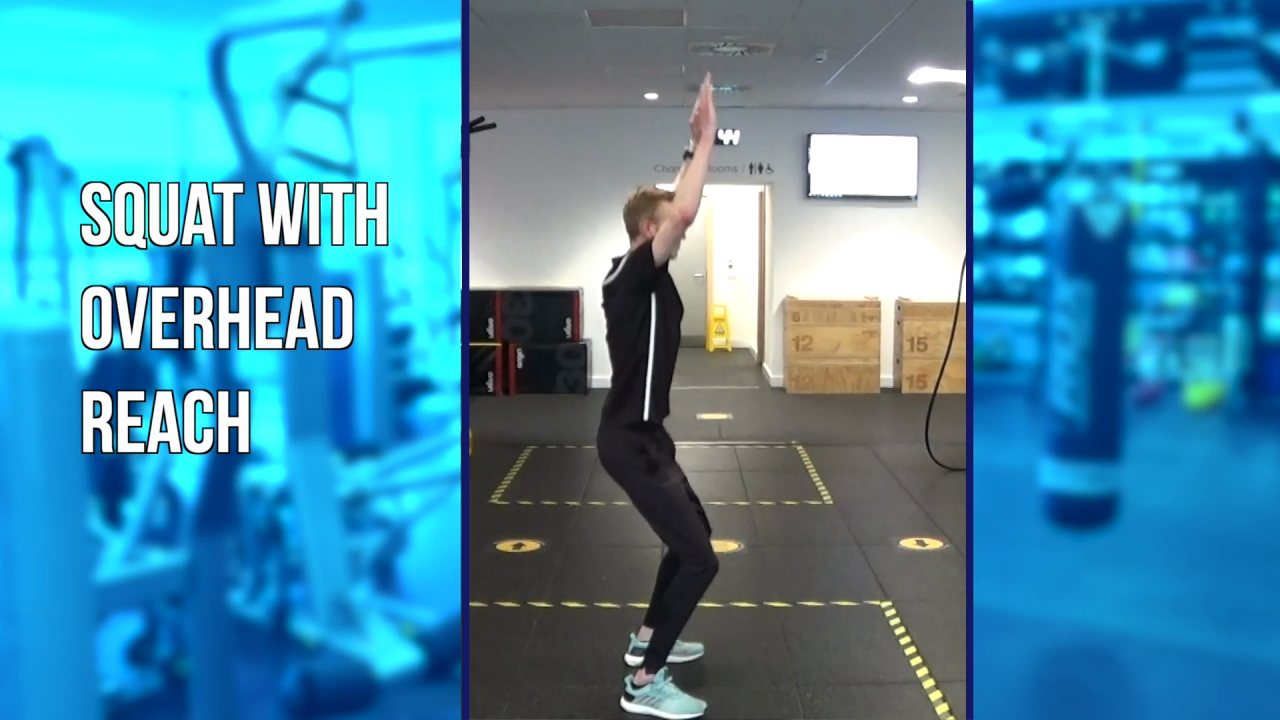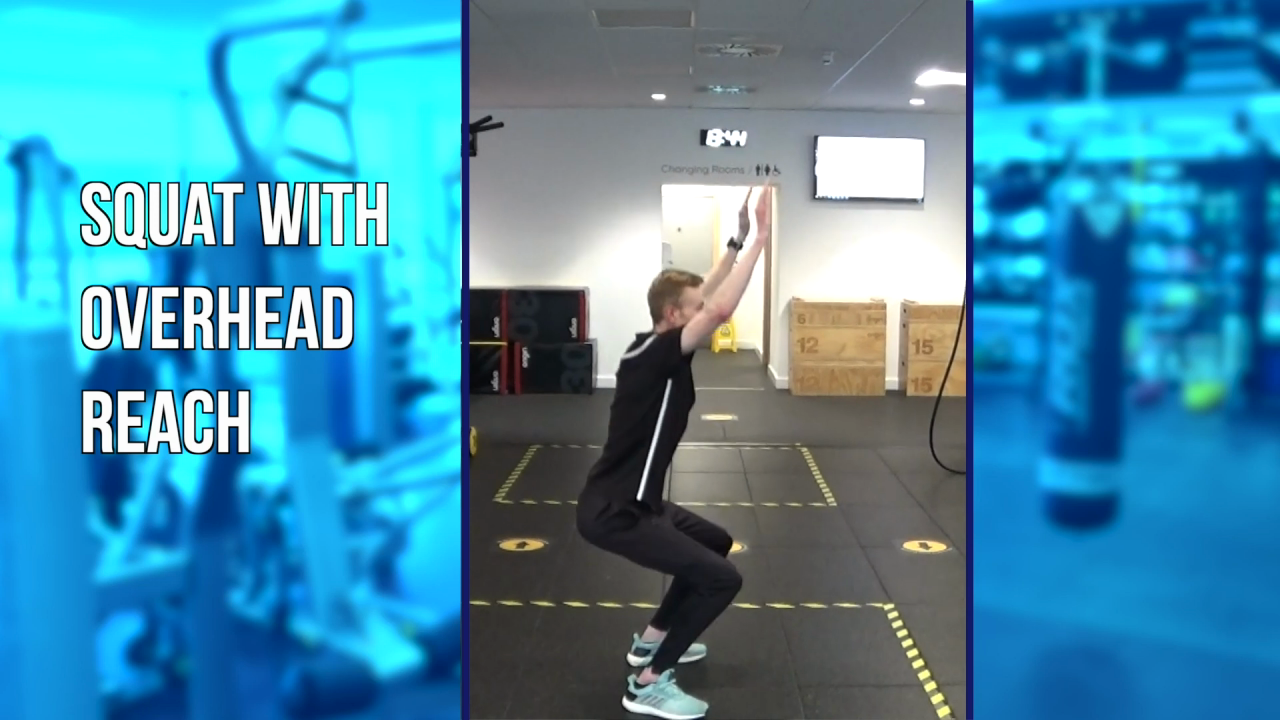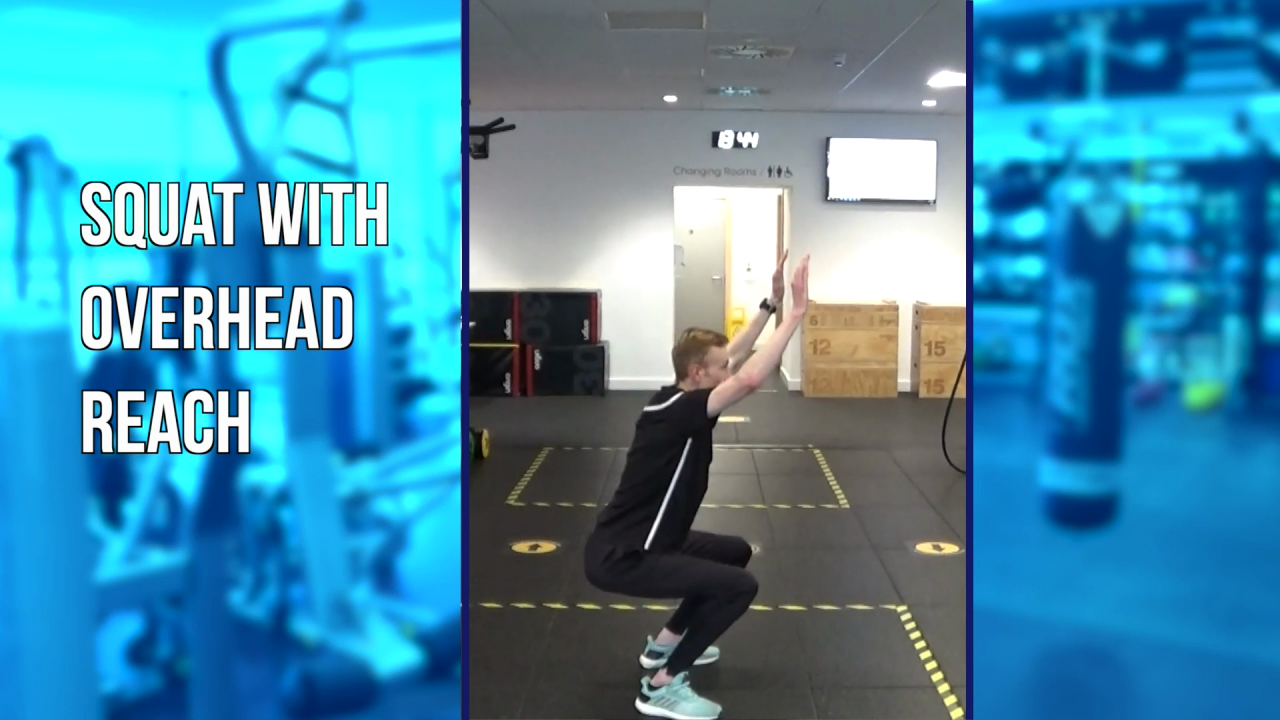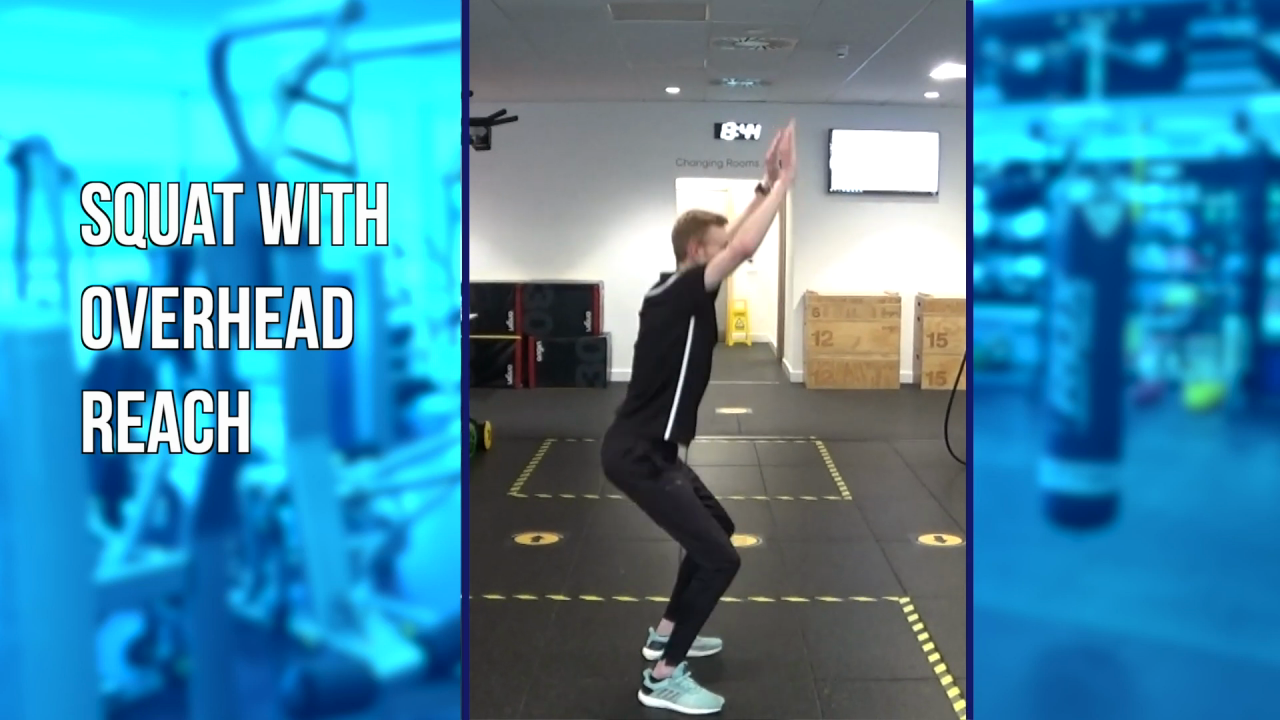
dt=0.5s
person 1, frame 1
left shoulder: (638, 273)
right shoulder: (633, 273)
left elbow: (674, 209)
right elbow: (683, 212)
left wrist: (694, 148)
right wrist: (704, 144)
left hip: (642, 433)
right hip: (633, 439)
left knee: (692, 537)
right knee: (699, 559)
left ankle: (648, 636)
person 1, frame 2
left shoulder: (658, 347)
right shoulder: (656, 354)
left elbow: (709, 301)
right elbow: (720, 311)
left wrist: (739, 241)
right wrist: (761, 239)
left hip: (630, 501)
right hip: (613, 513)
left knee: (716, 542)
right knee: (722, 578)
left ankle: (652, 636)
person 1, frame 3
left shoulder: (680, 401)
right shoulder: (678, 413)
left elbow: (737, 360)
right elbow: (750, 380)
left wrist: (771, 305)
right wrist: (795, 314)
left hip: (638, 542)
right hip: (619, 558)
left knee: (736, 552)
right knee: (739, 585)
left ankle: (665, 641)
person 1, frame 4
left shoulder: (680, 293)
right shoulder: (676, 293)
left elbow: (734, 242)
right elbow: (742, 248)
left wrist: (767, 186)
right wrist: (782, 183)
left hip: (652, 447)
right hip: (638, 453)
left knee: (717, 529)
right knee: (718, 557)
left ankle: (667, 630)
